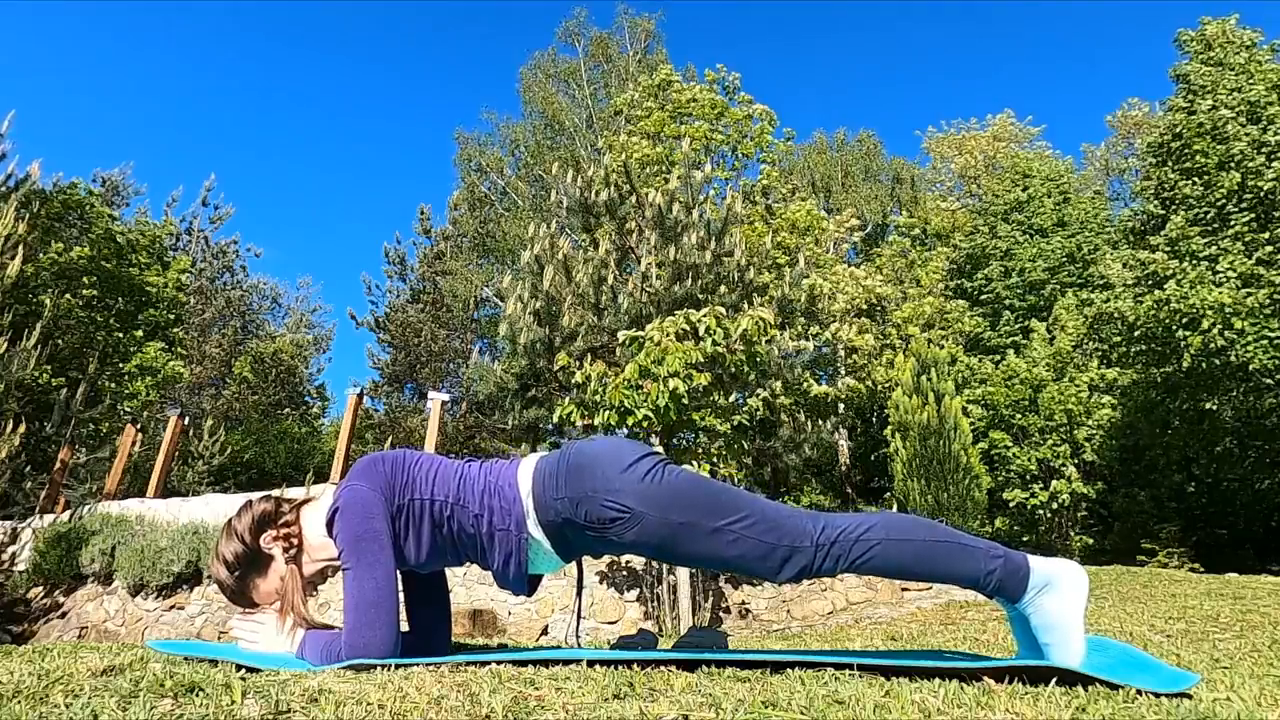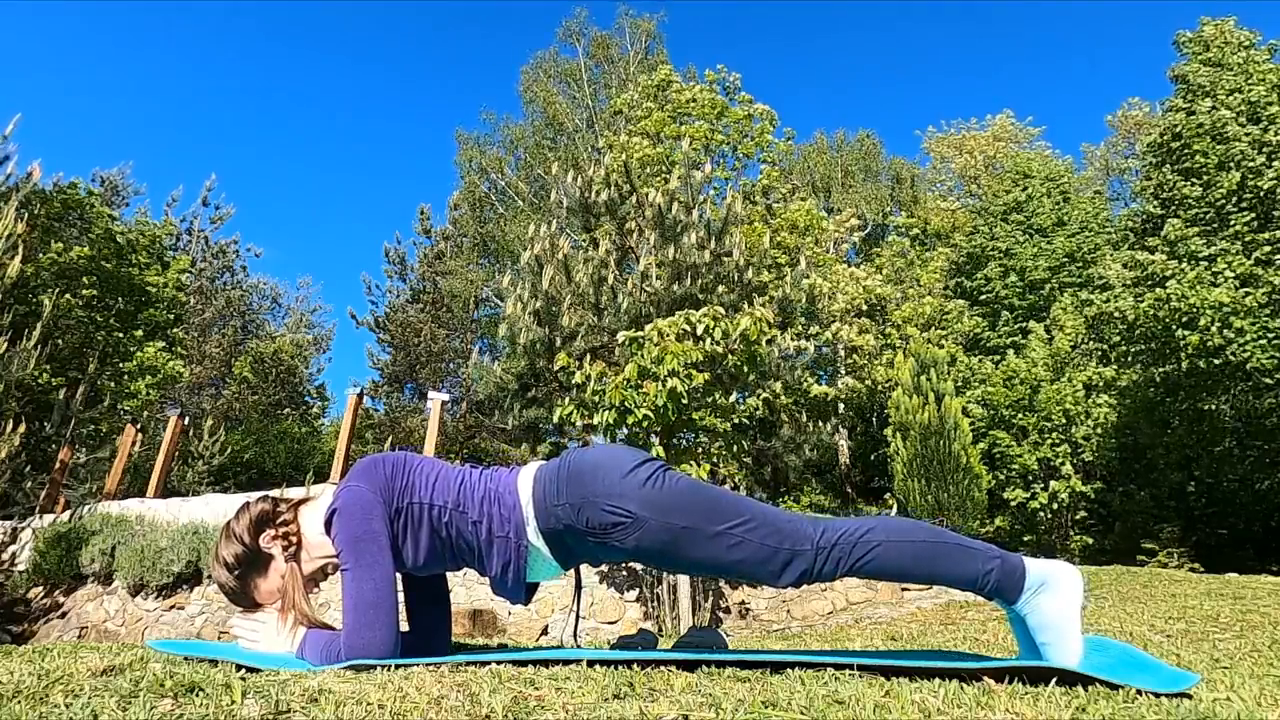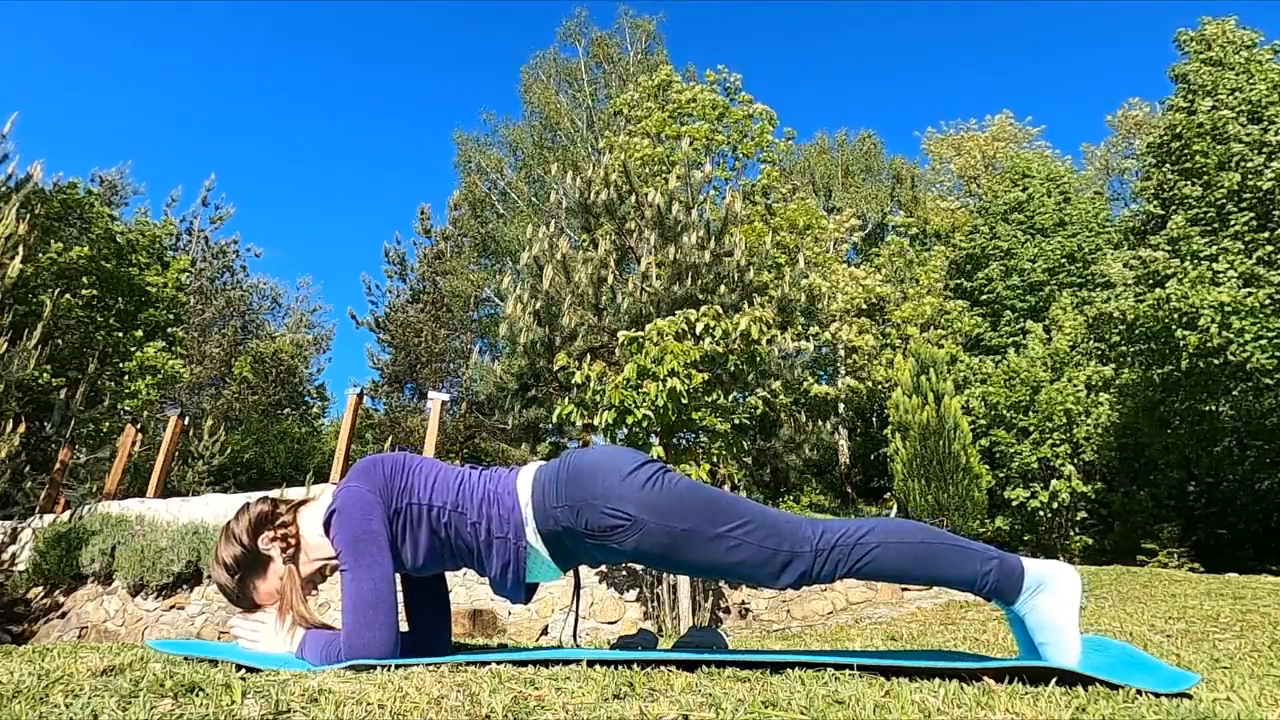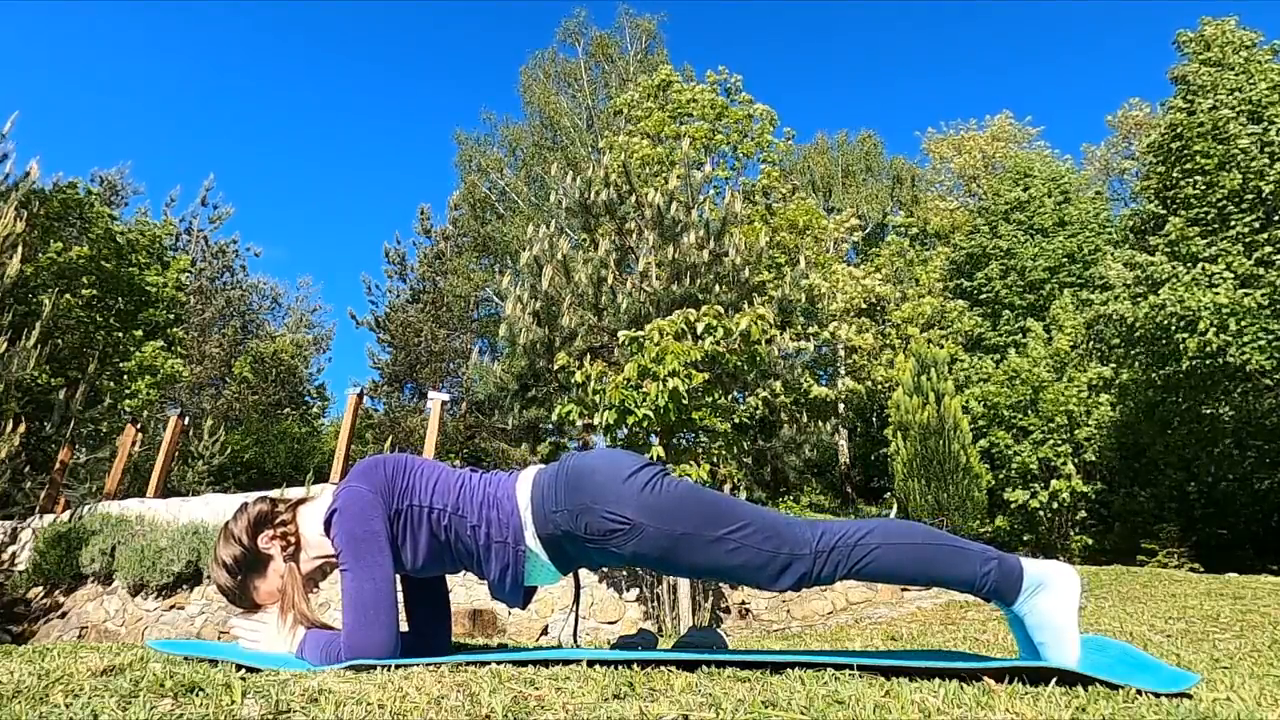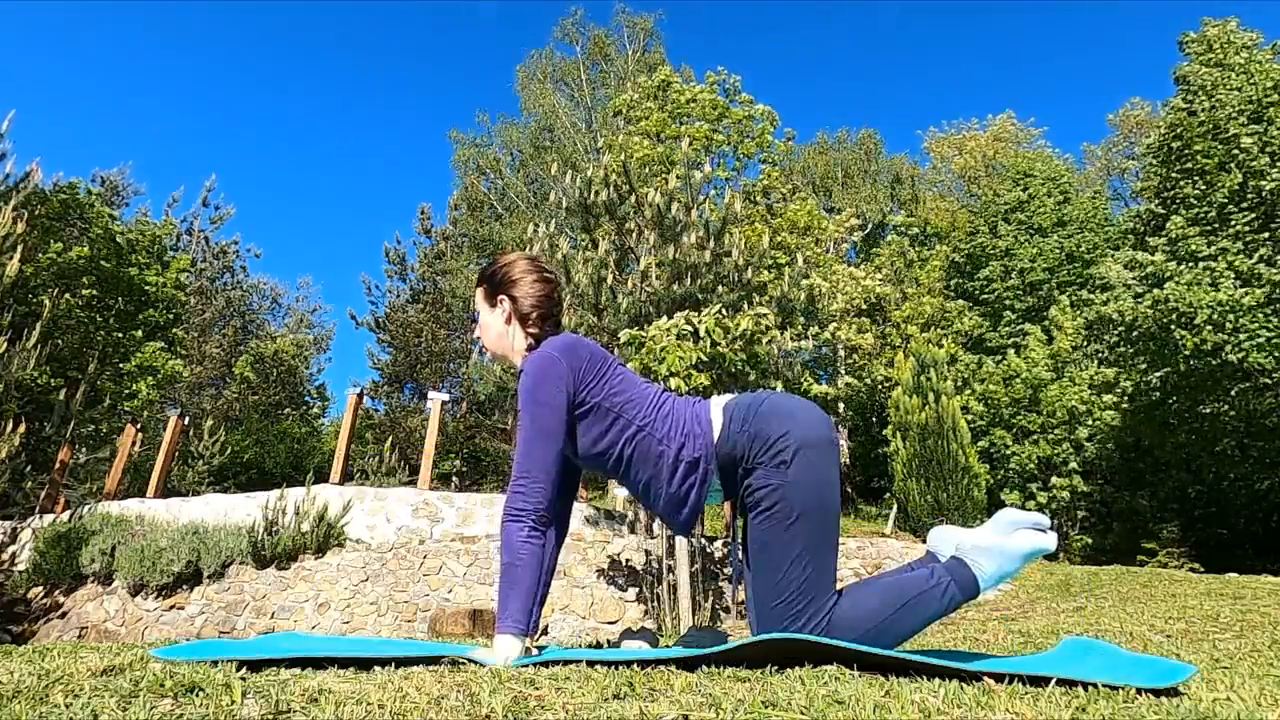
dt=1s
person 1, frame 1
left shoulder: (358, 498)
right shoulder: (391, 521)
left elbow: (376, 646)
right elbow: (430, 642)
left wrist: (297, 640)
right wrist: (297, 627)
left hip: (597, 493)
right hip: (593, 493)
left knee: (810, 545)
right knee: (809, 540)
left ankle: (1028, 575)
right ankle: (1013, 583)
person 1, frame 2
left shoulder: (357, 500)
right shoulder: (390, 522)
left elbow: (373, 645)
right elbow: (428, 642)
left wrist: (294, 640)
right wrist: (300, 623)
left hip: (596, 500)
right hip: (591, 504)
left knee: (810, 550)
right knee: (809, 548)
left ankle: (1025, 577)
right ankle: (1016, 583)
person 1, frame 3
left shoulder: (355, 503)
right shoulder: (388, 524)
left elbow: (374, 646)
right elbow: (427, 643)
left wrist: (294, 640)
right wrist: (308, 625)
left hip: (593, 502)
right hip: (590, 504)
left knee: (811, 551)
right knee: (808, 549)
left ankle: (1021, 579)
right ankle: (1015, 583)
person 1, frame 4
left shoulder: (357, 498)
right shoulder: (387, 523)
left elbow: (374, 645)
right elbow: (428, 644)
left wrist: (295, 639)
right wrist: (305, 627)
left hip: (594, 506)
right hip: (590, 506)
left knee: (811, 553)
right knee: (811, 550)
left ankle: (1021, 580)
right ankle: (1014, 582)
person 1, frame 5
left shoulder: (551, 362)
right shoulder: (560, 378)
left elbow: (527, 509)
right elbow: (551, 517)
left wrist: (508, 641)
right wrist: (518, 631)
left hip: (775, 441)
right hip: (763, 448)
left knee: (802, 638)
right knee: (789, 630)
left ankle: (970, 566)
right ankle: (946, 557)
